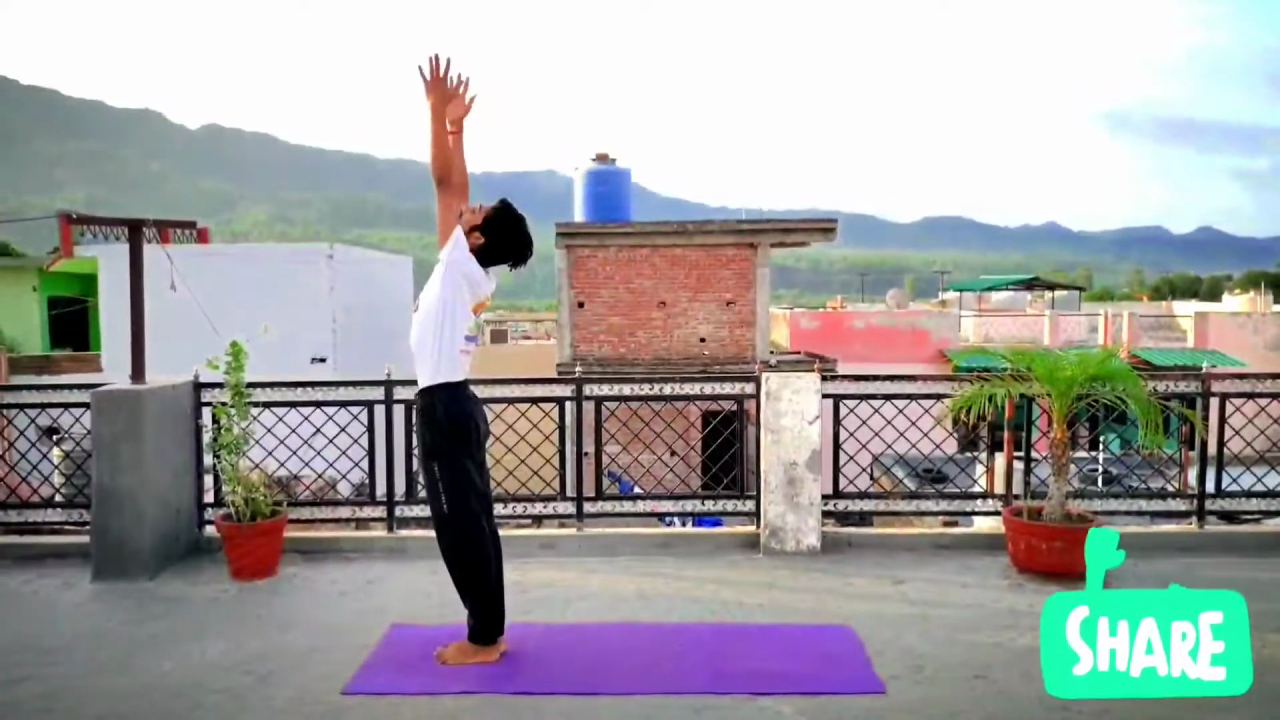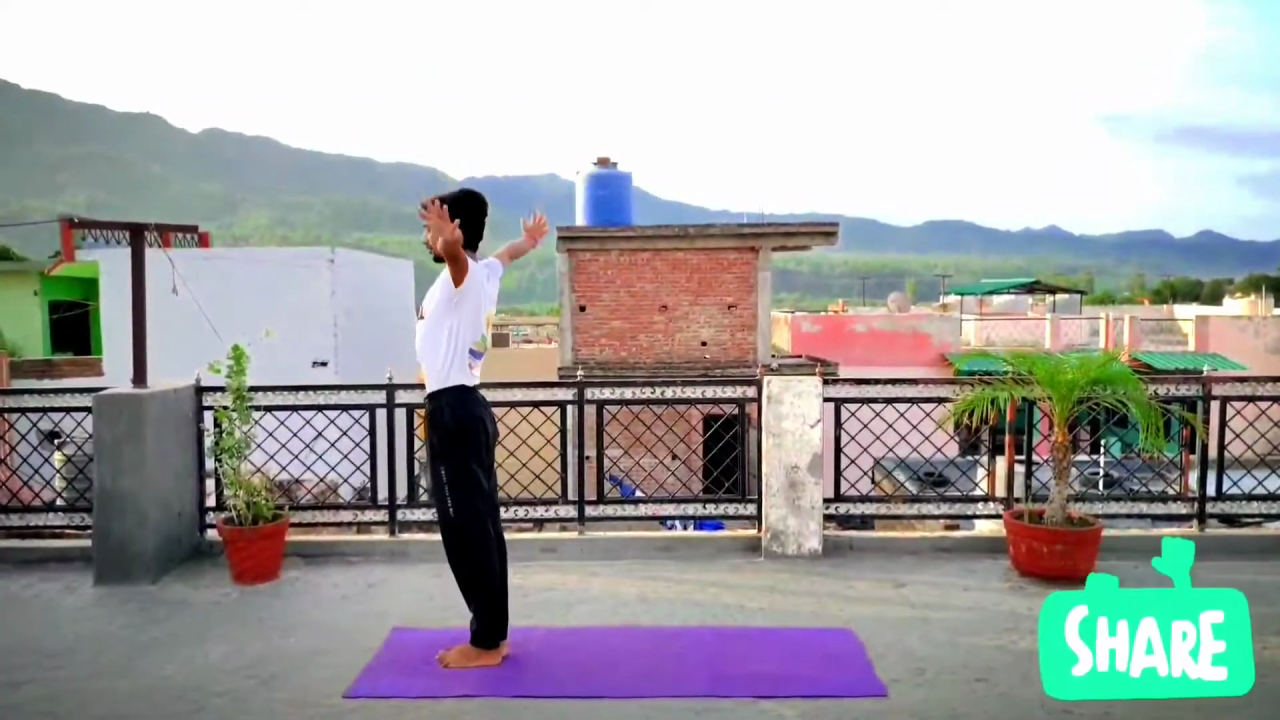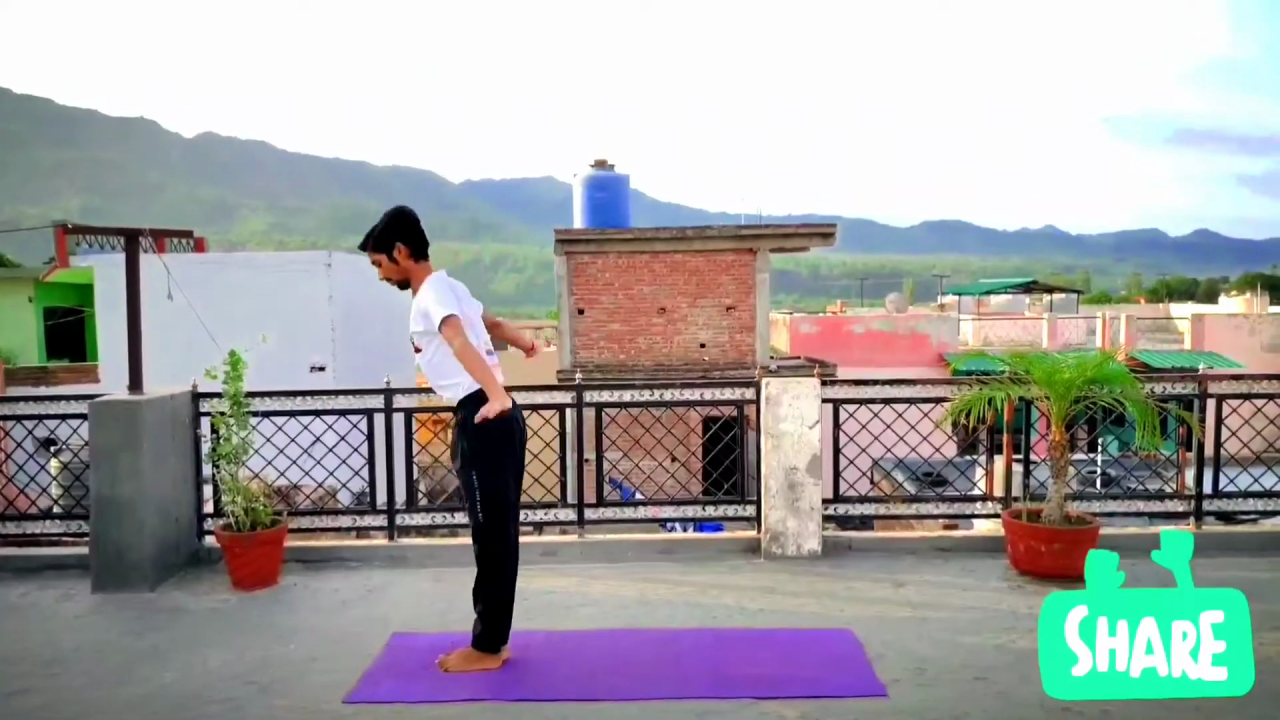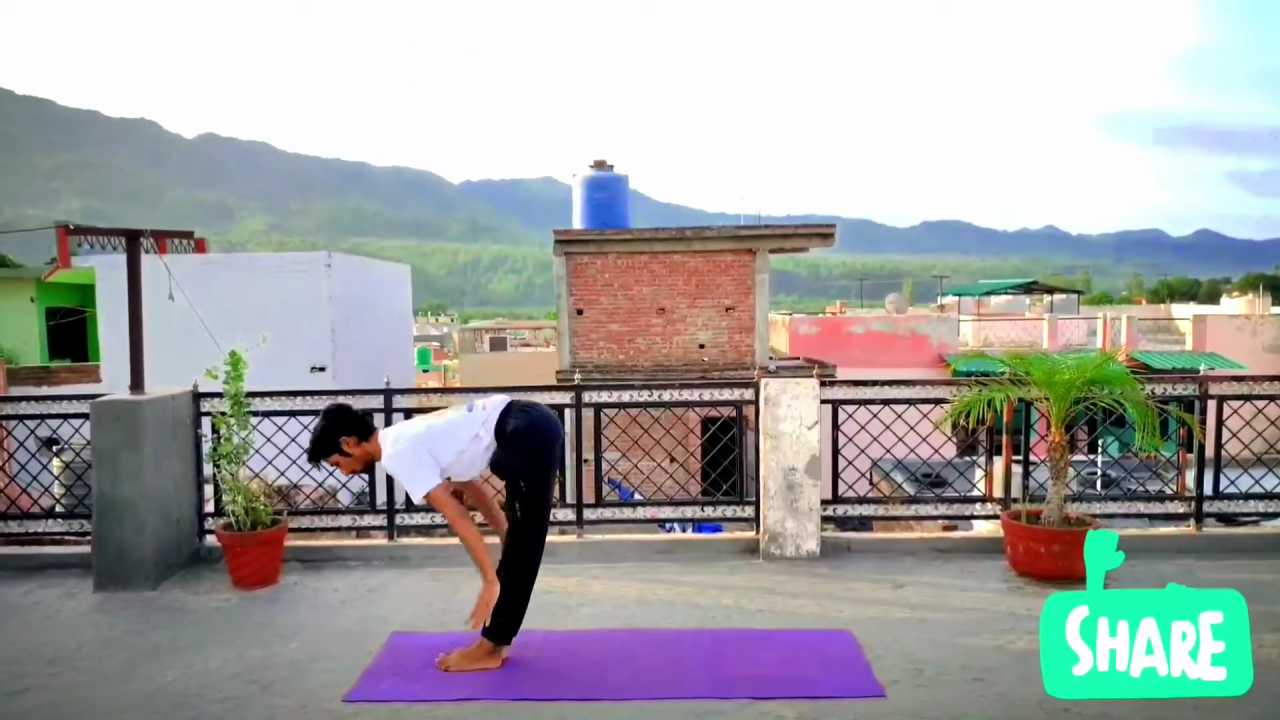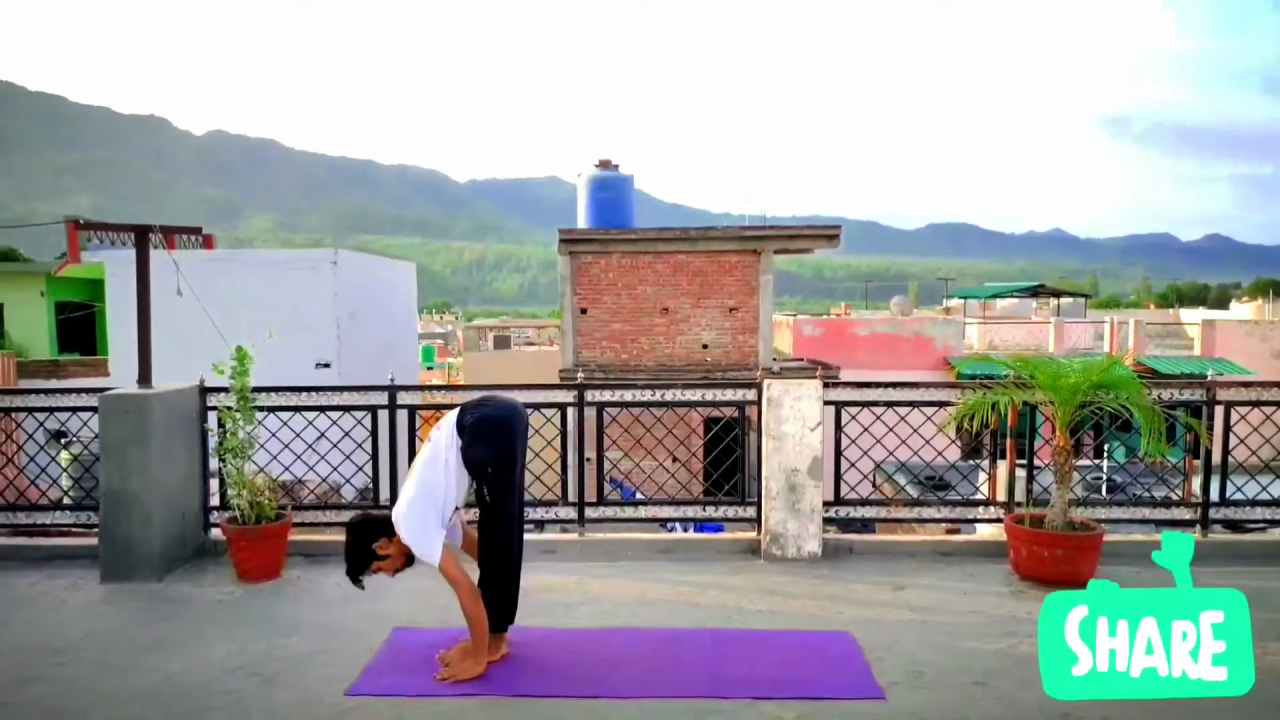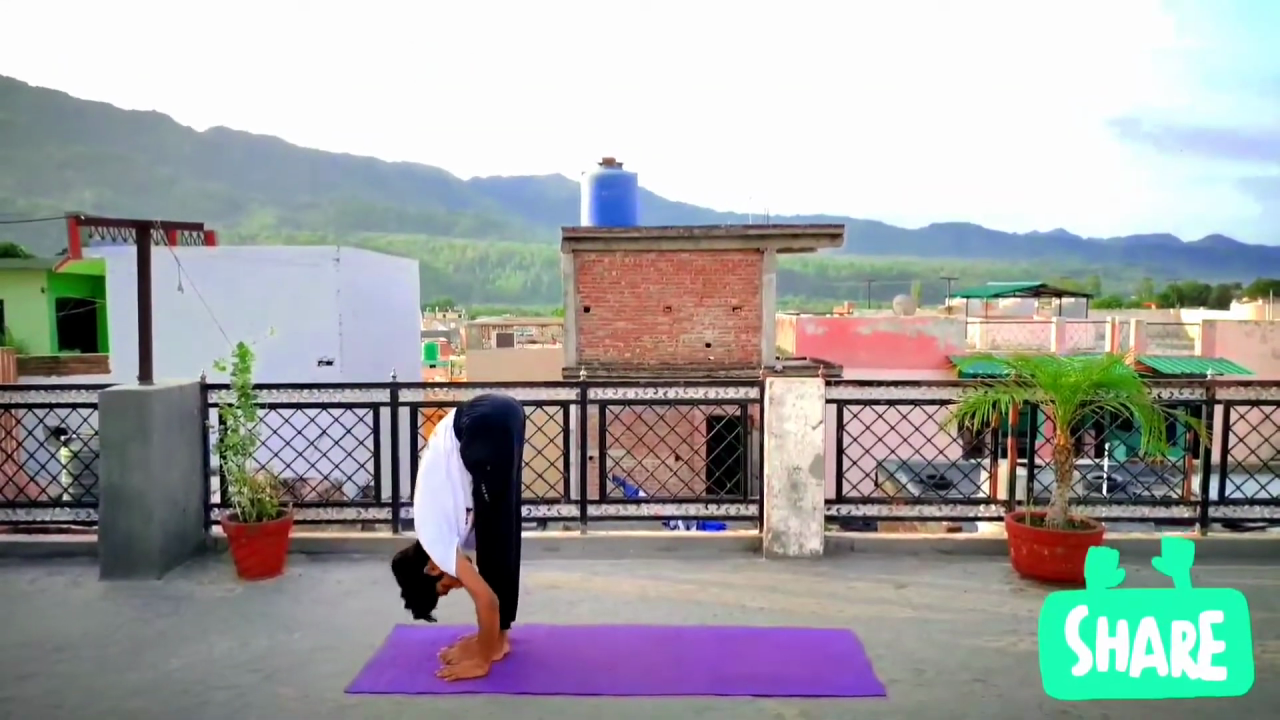
dt=0.4s
person 1, frame 1
left shoulder: (460, 267)
right shoulder: (479, 274)
left elbow: (448, 186)
right elbow: (459, 191)
left wrist: (440, 114)
right wrist: (455, 124)
left hip: (442, 409)
right hip: (459, 406)
left knee: (461, 526)
right knee: (474, 522)
left ankle: (483, 640)
right ankle: (490, 629)
person 1, frame 2
left shoulder: (460, 277)
right shoulder: (484, 273)
left elbow: (460, 260)
right elbow: (508, 252)
left wrist: (450, 242)
right wrist: (530, 238)
left hip: (451, 413)
right hip: (469, 410)
left knee: (466, 532)
right knee: (480, 528)
left ankle: (485, 645)
right ankle: (492, 634)
person 1, frame 3
left shoulder: (430, 295)
right shoulder: (444, 287)
left elbow: (463, 345)
right elbow: (490, 323)
left wrist: (495, 392)
right wrist: (522, 342)
left hip: (482, 420)
right hip: (484, 416)
left knee: (492, 534)
right knee: (494, 532)
left ankle: (487, 649)
right ankle: (492, 638)
person 1, frame 4
left shoulder: (398, 456)
right shoulder: (401, 440)
left elbow: (457, 518)
right elbow: (471, 488)
left wrist: (490, 580)
right wrist: (503, 528)
left hip: (527, 436)
right hip: (529, 425)
left knee: (524, 539)
right knee: (520, 536)
left ankle: (491, 647)
right ankle: (496, 639)
person 1, frame 5
left shoulder: (410, 526)
right shoulder: (417, 515)
left elbow: (467, 589)
right elbow: (478, 548)
left wrist: (478, 658)
left hip: (489, 426)
right hip: (496, 418)
left knee: (496, 536)
right knee: (501, 535)
left ankle: (492, 643)
right ankle: (494, 635)
person 1, frame 6
left shoulder: (434, 539)
right shoulder: (439, 529)
left elbow: (486, 598)
left wrist: (482, 660)
right hip: (493, 416)
right knee: (500, 532)
left ankle: (494, 642)
right ankle: (497, 634)
